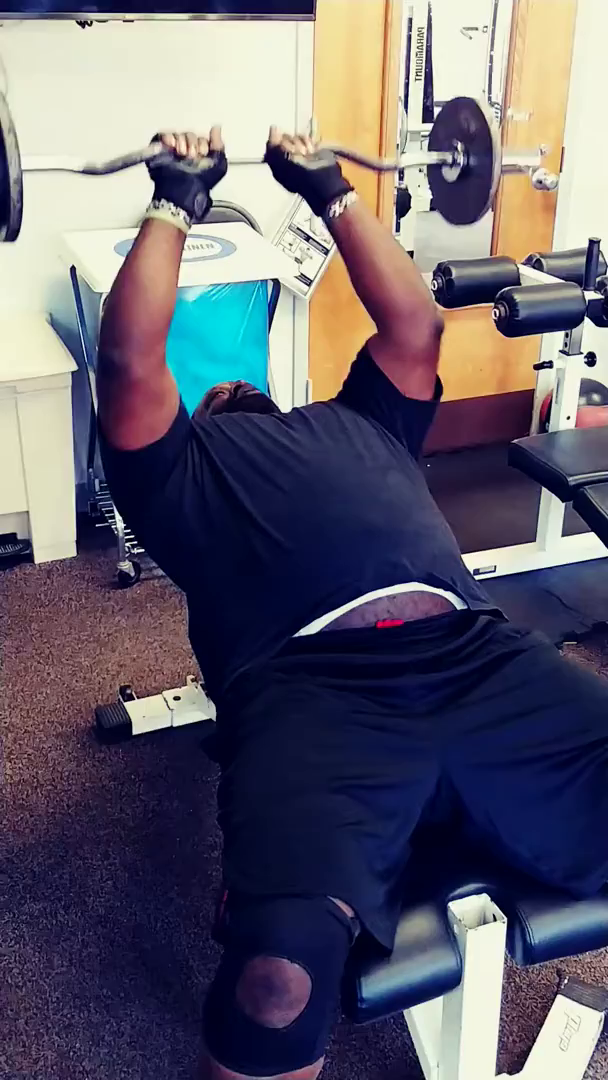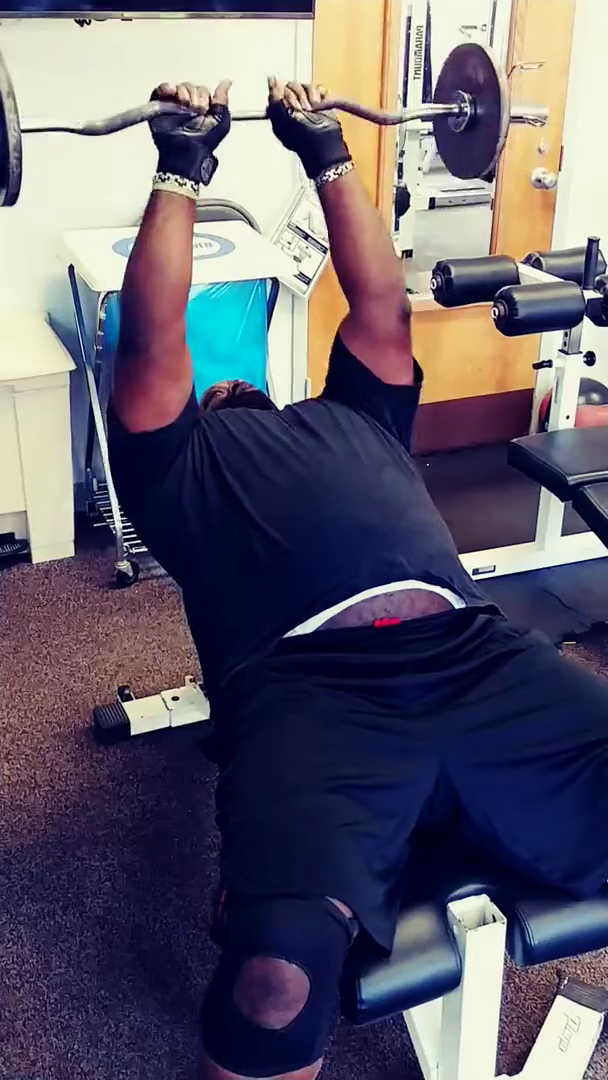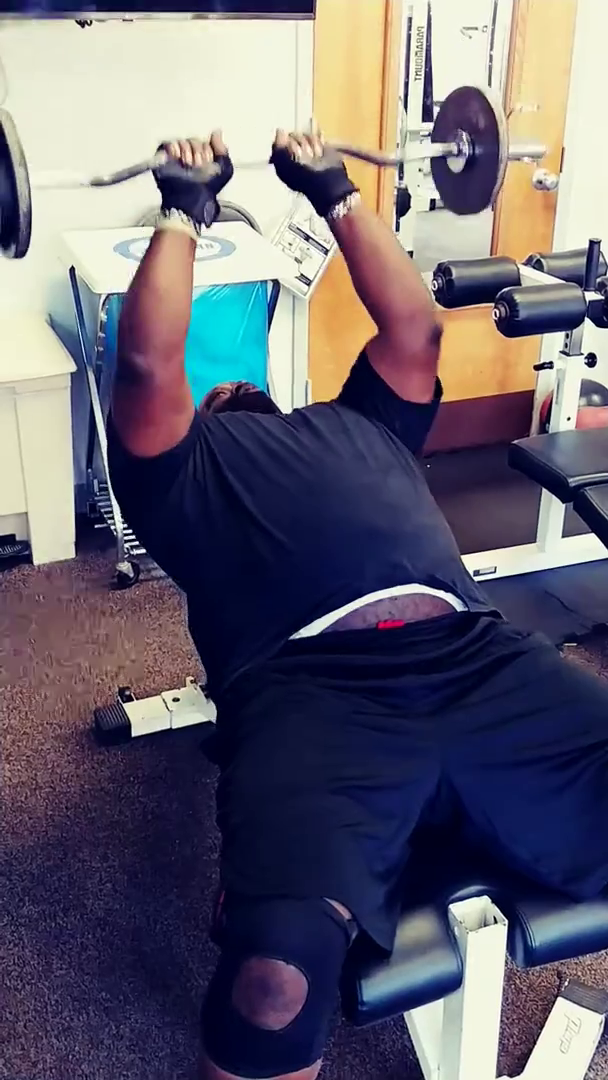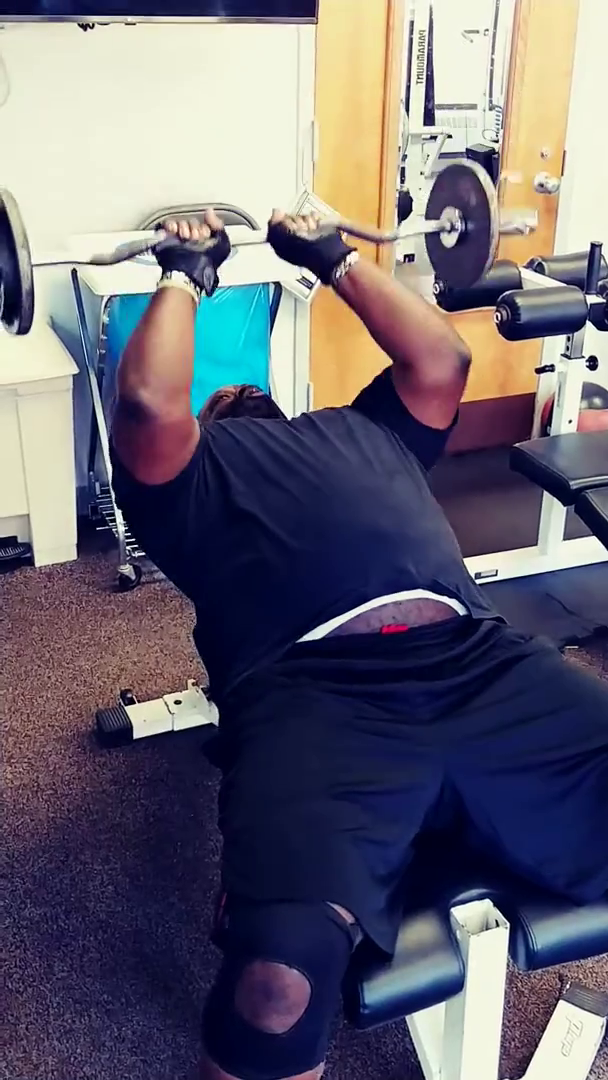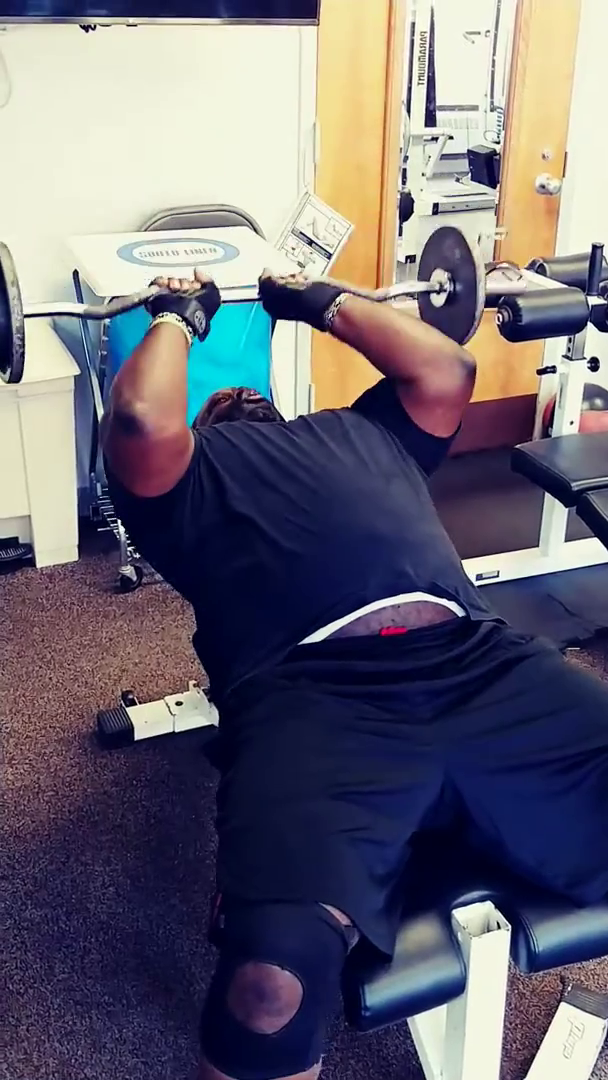
dt=0.2s
person 1, frame 1
left shoulder: (358, 423)
right shoulder: (186, 467)
left elbow: (412, 325)
right elbow: (130, 362)
left wrist: (332, 195)
right wrist: (176, 206)
left hip: (476, 655)
right hip: (311, 690)
right knee: (279, 974)
person 1, frame 2
left shoulder: (352, 421)
right shoulder: (183, 463)
left elbow: (381, 305)
right elbow: (152, 339)
left wrist: (327, 157)
right wrist: (182, 171)
left hip: (476, 654)
right hip: (307, 689)
right knee: (279, 967)
person 1, frame 3
left shoulder: (358, 423)
right shoulder: (186, 465)
left elbow: (413, 327)
right elbow: (147, 367)
left wrist: (335, 195)
right wrist: (183, 214)
left hip: (479, 656)
right hip: (309, 691)
right knee: (276, 973)
person 1, frame 4
left shoulder: (359, 427)
right shoulder: (190, 469)
left elbow: (440, 362)
right elbow: (146, 406)
left wrist: (333, 257)
right wrist: (184, 278)
left hip: (481, 661)
right hip: (313, 696)
right knee: (278, 972)
person 1, frame 5
left shoulder: (360, 429)
right shoulder: (192, 470)
left elbow: (446, 373)
right elbow: (140, 424)
left wrist: (327, 302)
right wrist: (178, 320)
left hip: (479, 661)
right hip: (313, 695)
right knee: (273, 972)
